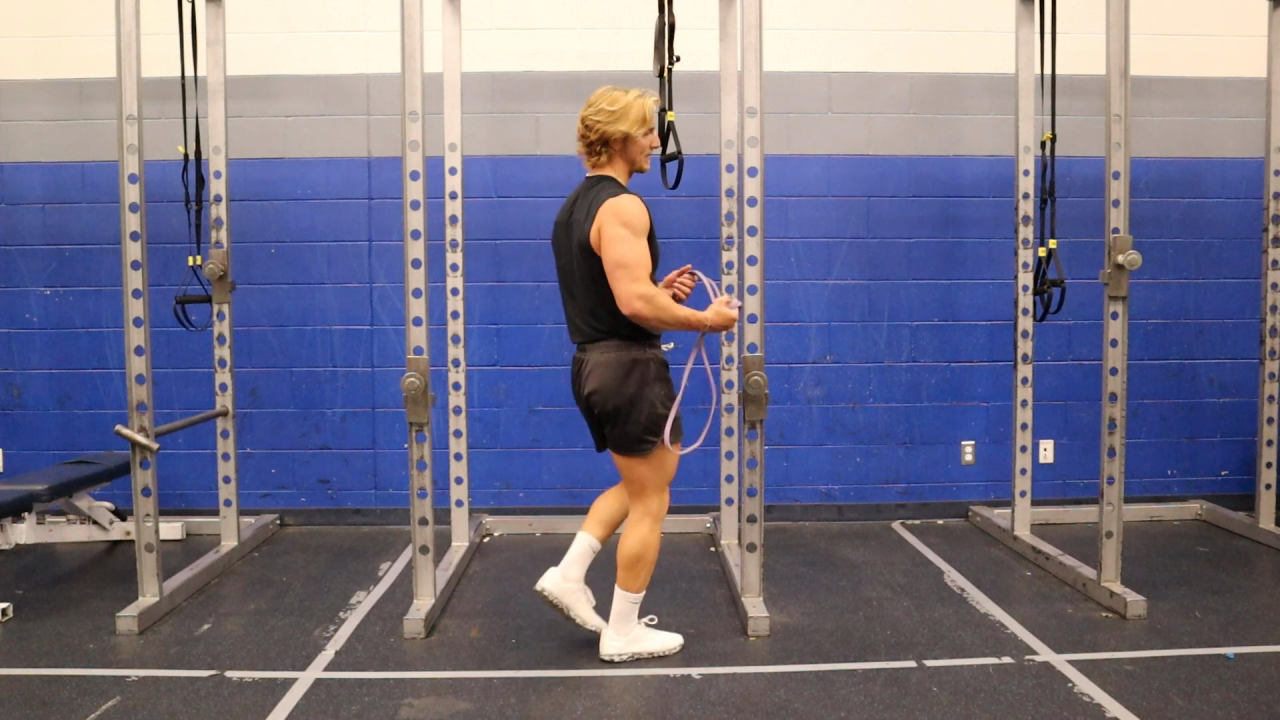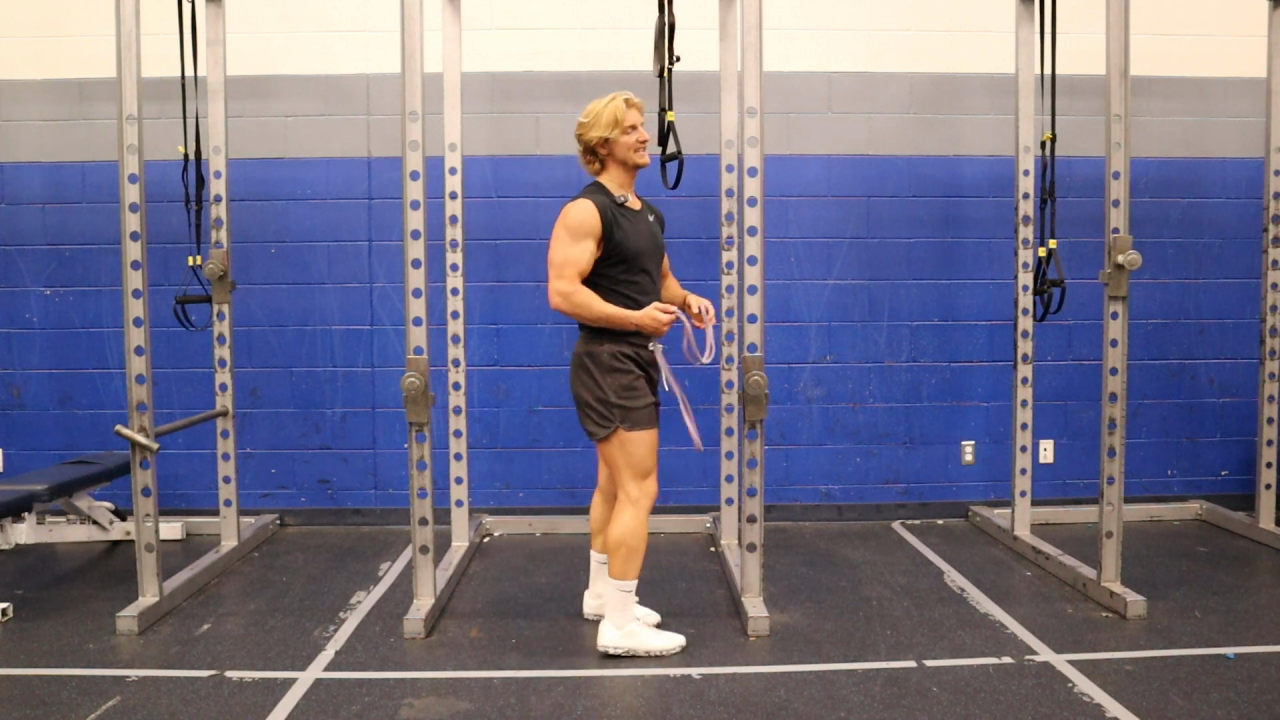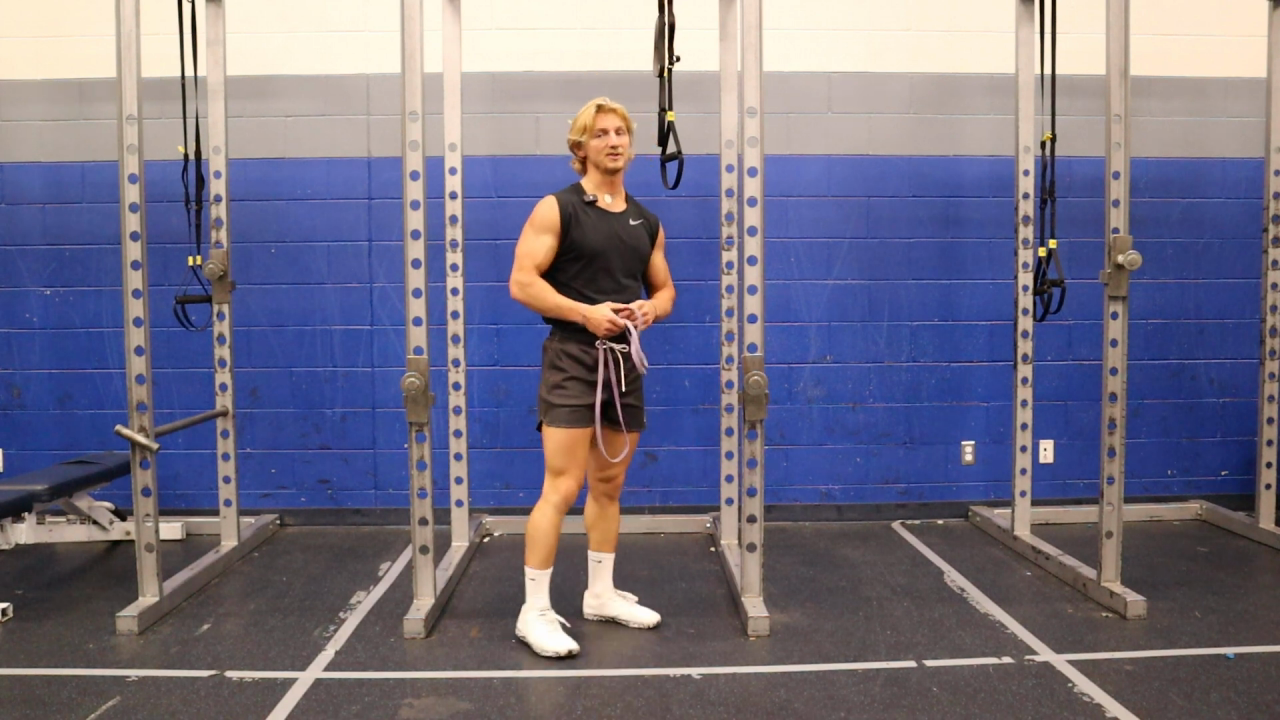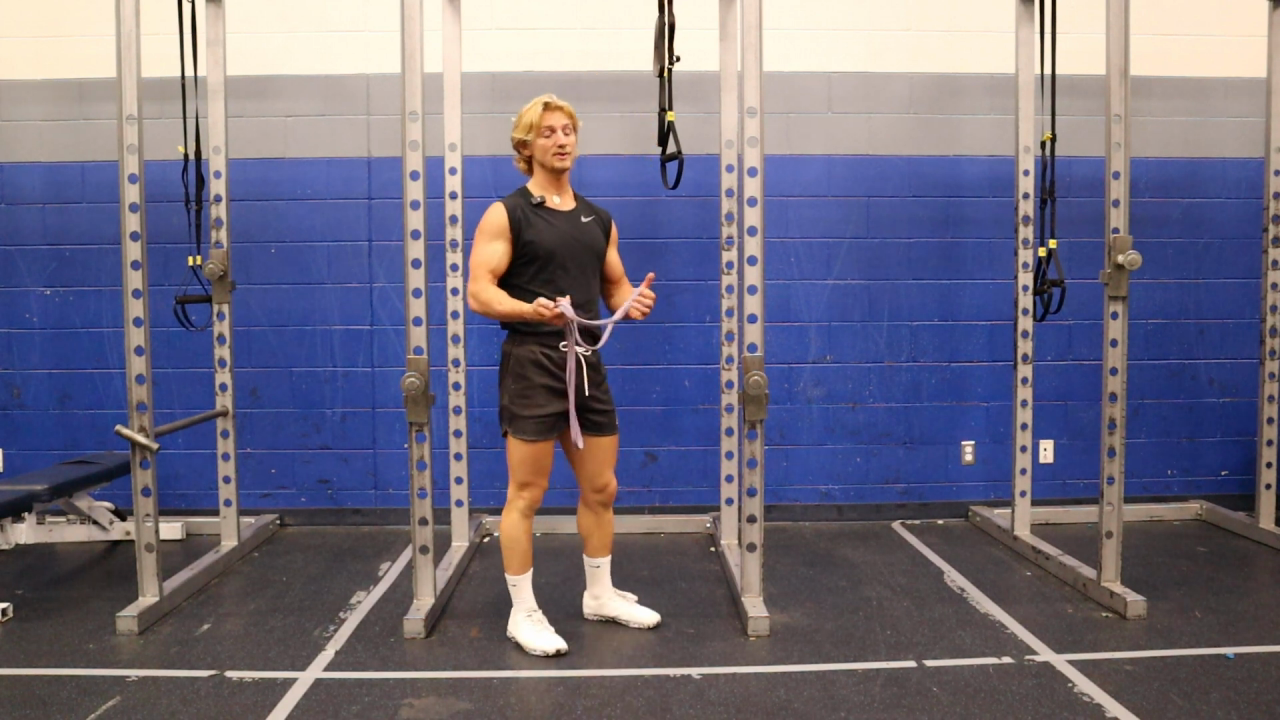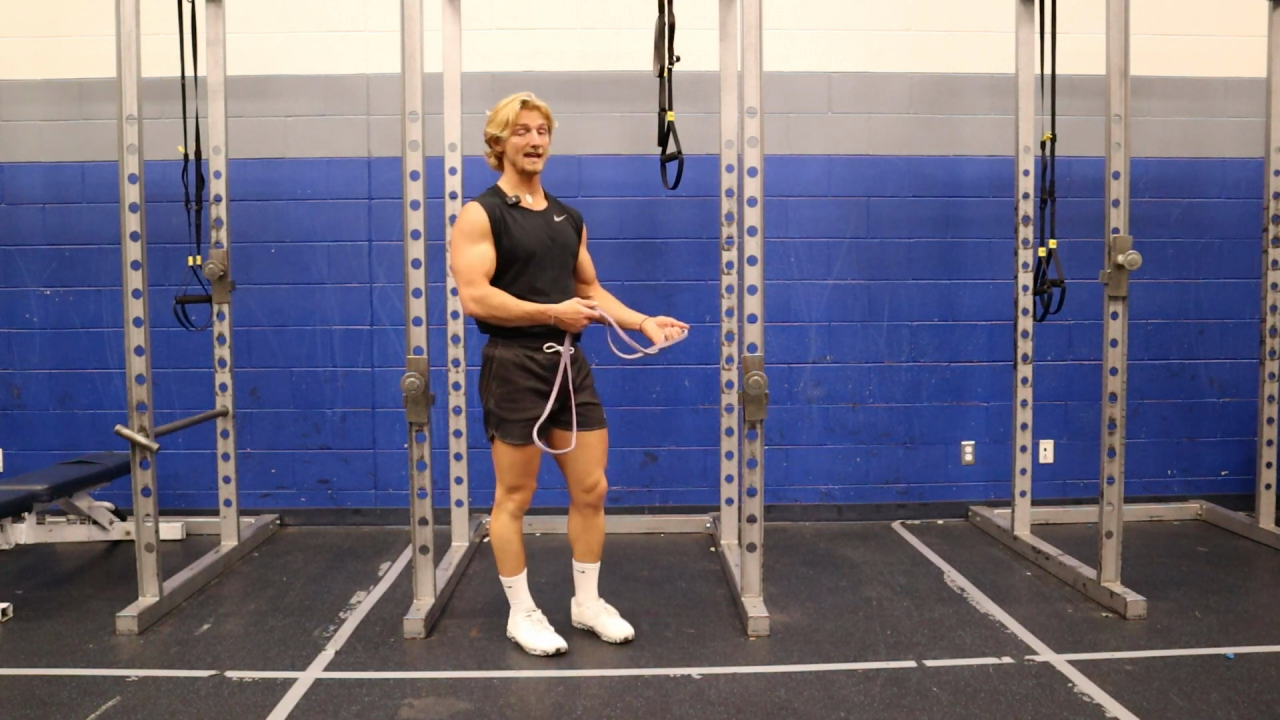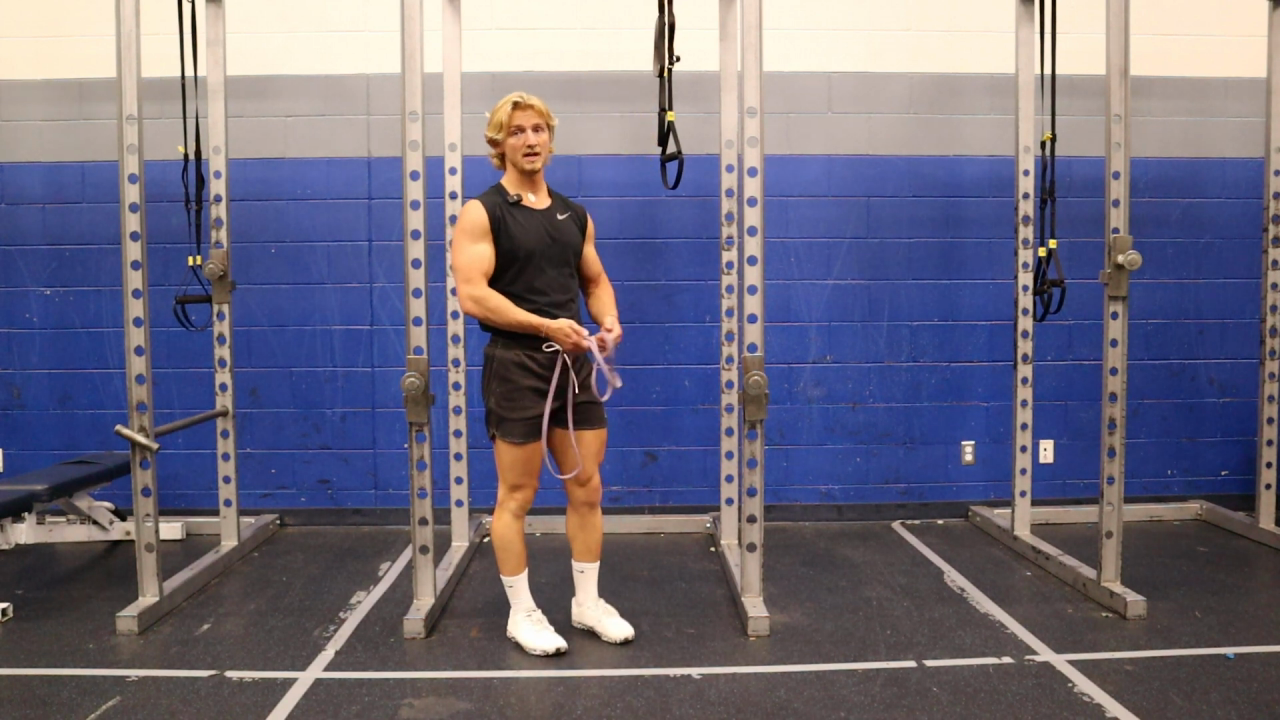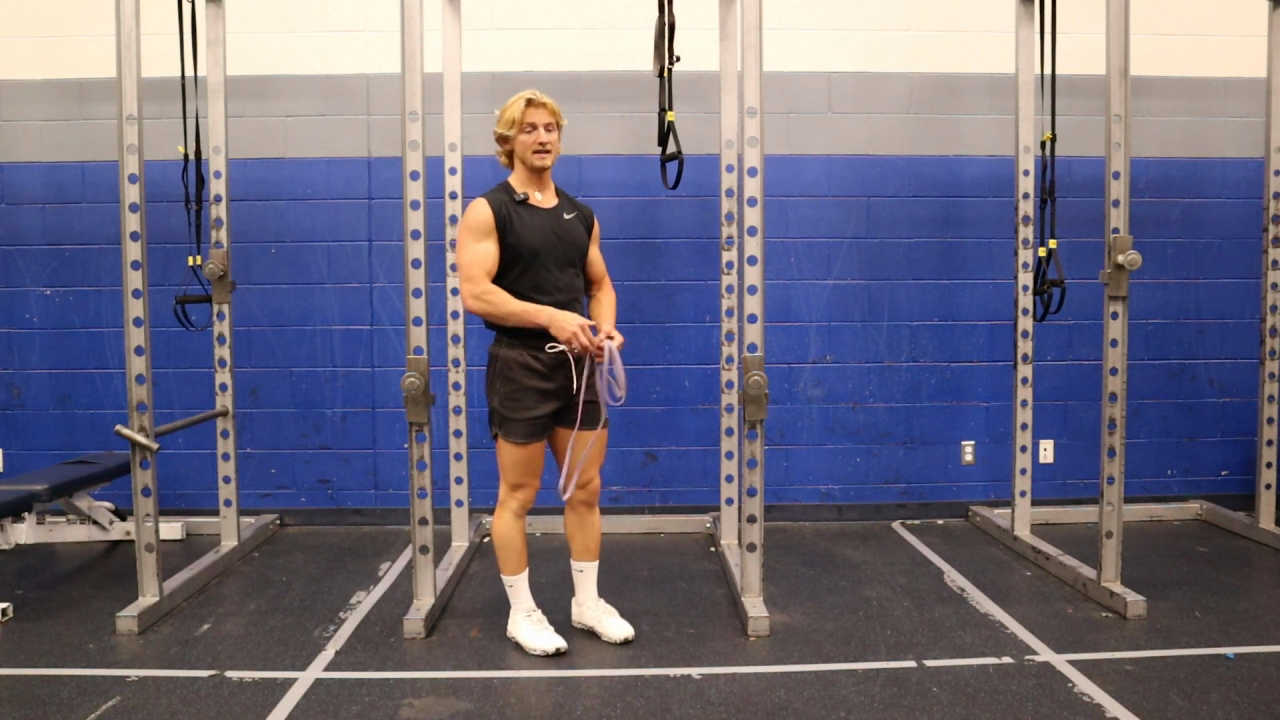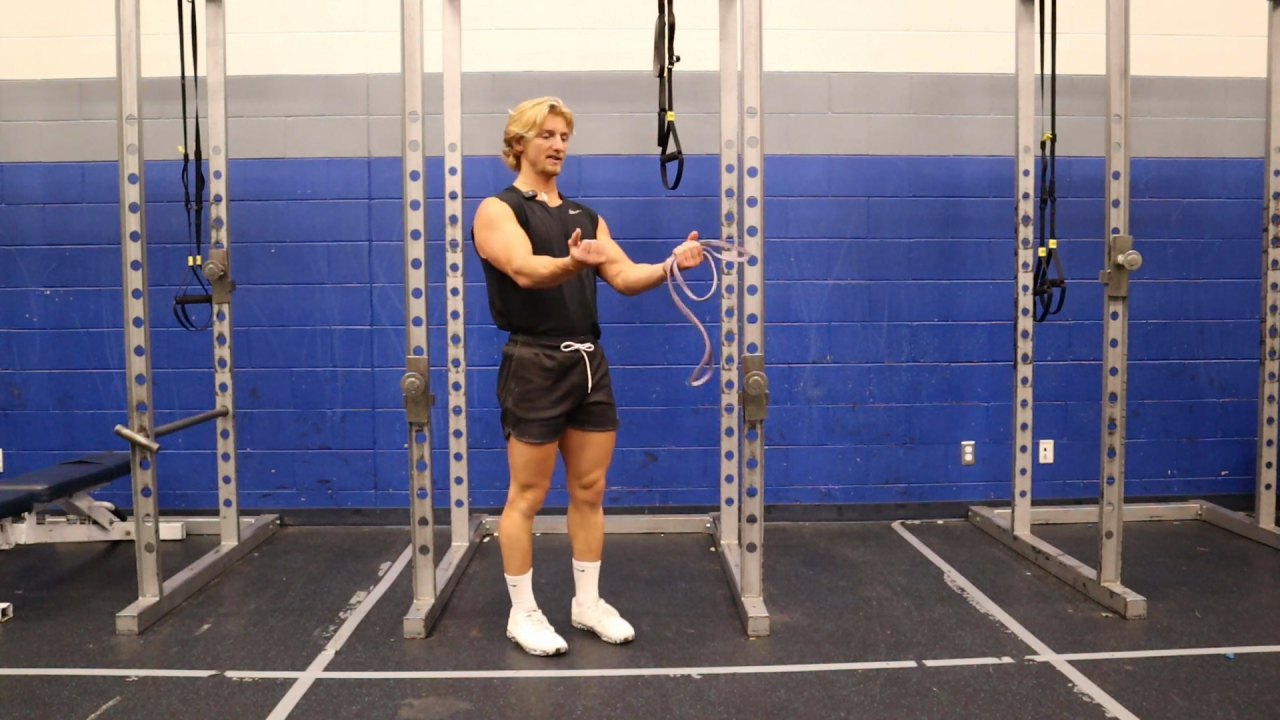
dt=0.5s
person 1, frame 1
left shoulder: (578, 203)
right shoulder: (622, 206)
right elbow: (634, 303)
left wrist: (662, 290)
right wrist: (703, 320)
left hip: (596, 362)
right hip: (630, 367)
left knee: (634, 485)
right knee: (651, 502)
left ankle: (568, 575)
right ankle: (622, 632)
person 1, frame 2
left shoulder: (648, 213)
right shoulder: (585, 211)
right elbow: (563, 294)
left wrist: (685, 300)
right wrist: (638, 318)
left hip: (635, 361)
right hip: (607, 361)
left knee: (614, 486)
right knee: (639, 491)
left ankle: (601, 593)
right ankle: (620, 626)
person 1, frame 3
left shoulder: (646, 221)
right shoulder: (557, 208)
left elbow: (664, 288)
right elbow: (522, 282)
left wrist: (652, 308)
right wrist: (585, 312)
left hip: (624, 360)
right hip: (572, 357)
left knee: (609, 486)
right knee: (561, 488)
left ankle: (602, 592)
right ankle: (535, 610)
person 1, frame 4
left shoulder: (599, 219)
right shoulder: (506, 214)
left elbow: (615, 286)
right elbow: (478, 293)
left wrist: (633, 301)
right wrist: (530, 310)
left hip: (588, 362)
right hip: (533, 363)
left knee: (601, 490)
right knee: (527, 495)
left ankle: (600, 594)
right ankle: (523, 613)
person 1, frame 5
left shoulder: (569, 218)
right shoulder: (481, 214)
left elbow: (589, 288)
right elbow: (475, 298)
left wrist: (643, 321)
right wrist: (552, 313)
left hip: (572, 363)
right hip: (515, 365)
left knee: (592, 489)
right knee: (515, 497)
left ankle: (588, 602)
right ankle: (521, 613)
person 1, frame 6
left shoulder: (575, 215)
right shoulder: (482, 212)
left elbow: (595, 280)
right elbow: (472, 296)
left wrist: (609, 321)
right wrist: (546, 326)
left hip: (575, 364)
right hip: (518, 365)
left knee: (587, 489)
right knee: (517, 496)
left ankle: (588, 601)
right ankle: (522, 612)
person 1, frame 7
left shoulder: (580, 215)
right shoulder: (488, 211)
left elbow: (599, 283)
right elbow: (477, 294)
left wrist: (606, 324)
right wrist: (549, 319)
left hip: (578, 363)
right hip: (521, 365)
left knee: (586, 490)
right knee: (519, 496)
left ankle: (588, 602)
right ankle: (522, 612)
person 1, frame 8
left shoulder: (585, 215)
right shoulder: (497, 210)
left elbow: (623, 275)
right elbow: (525, 270)
left wrist: (671, 264)
right wrist: (573, 262)
left hip: (590, 362)
right hip: (534, 364)
left knee: (590, 491)
right knee: (527, 495)
left ankle: (588, 601)
right ankle: (523, 612)
